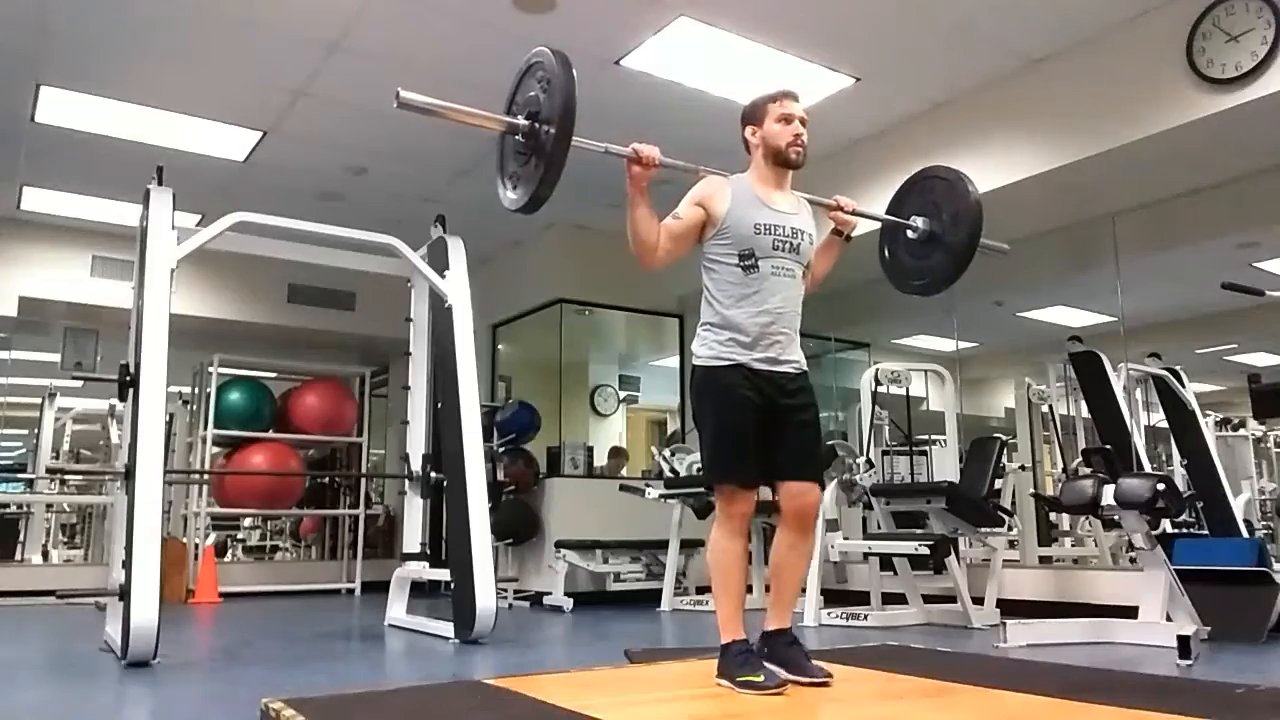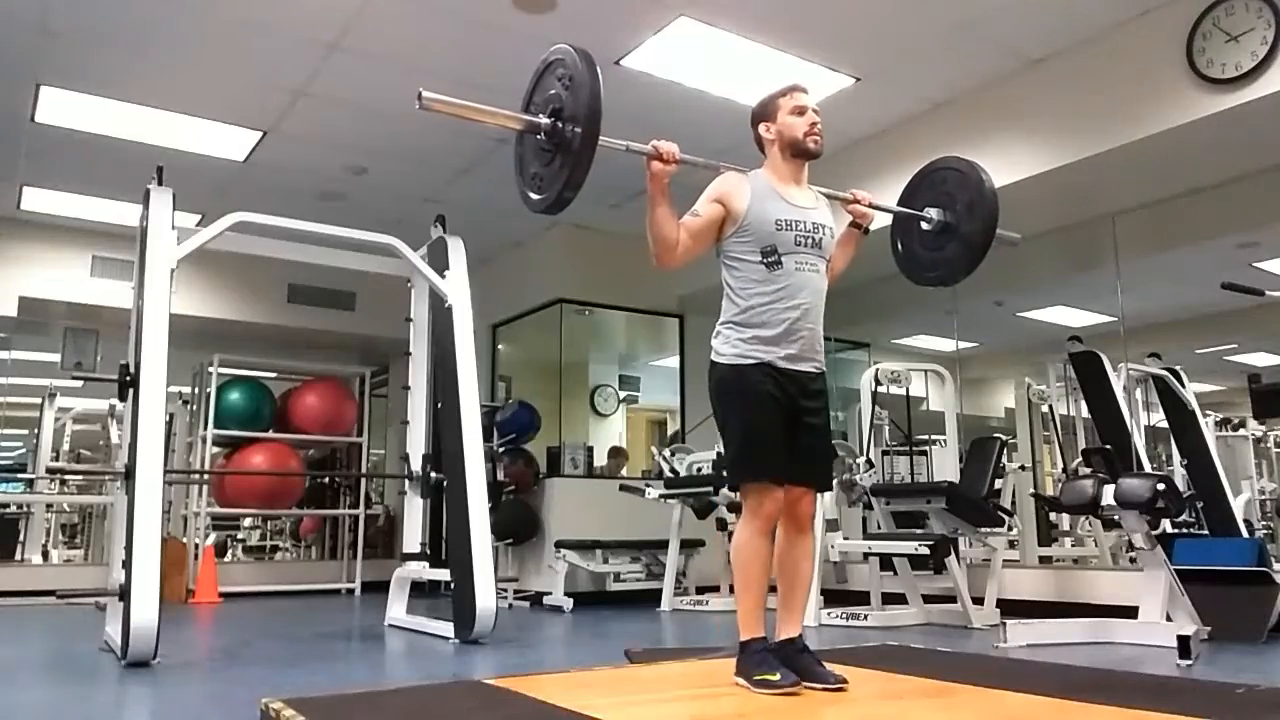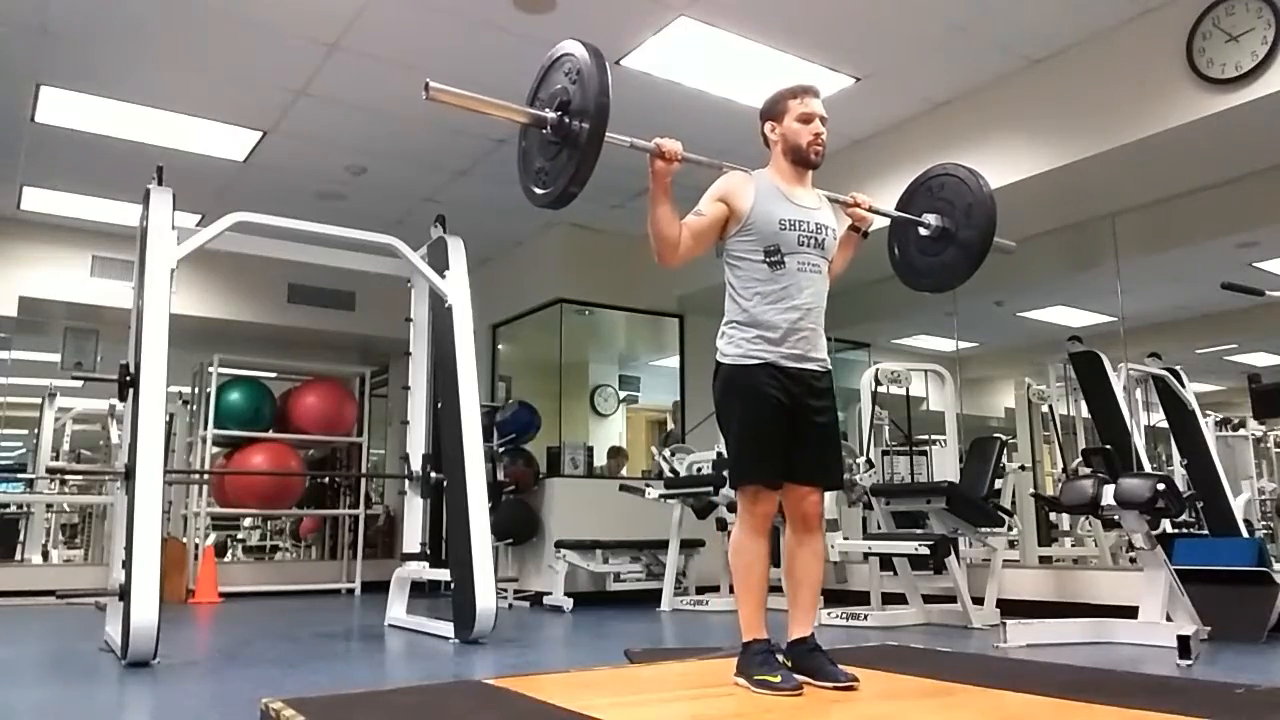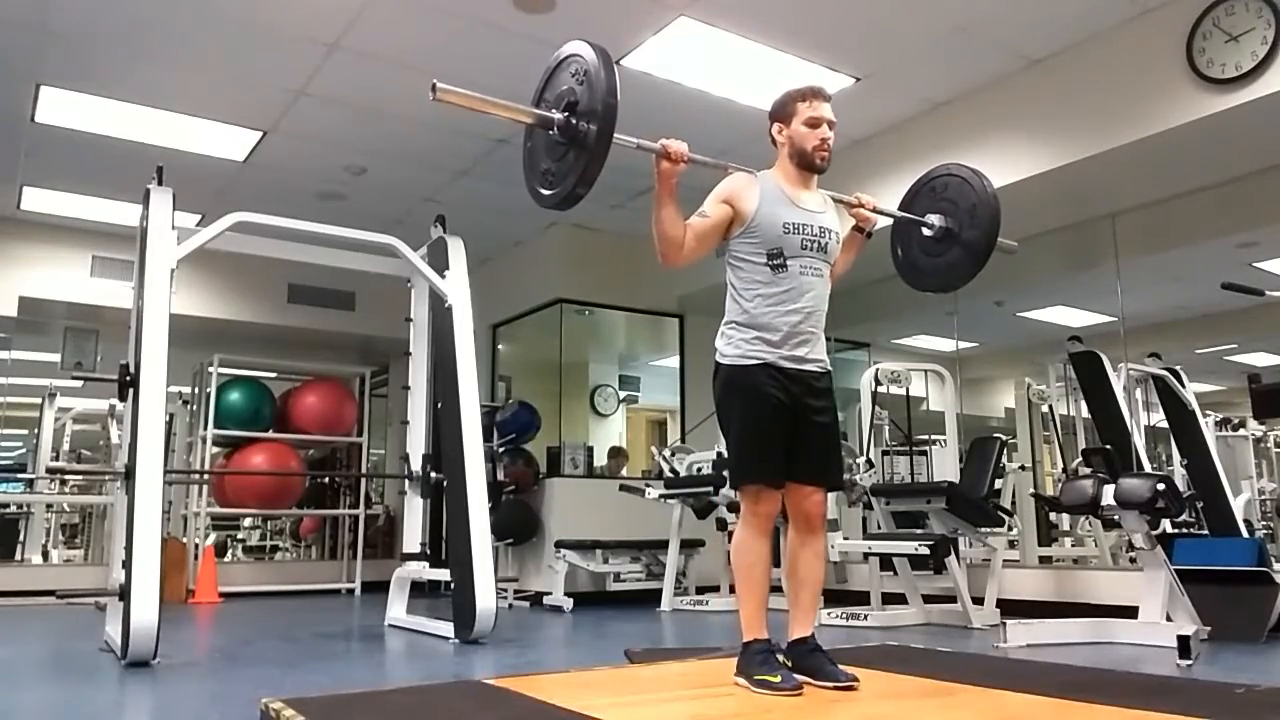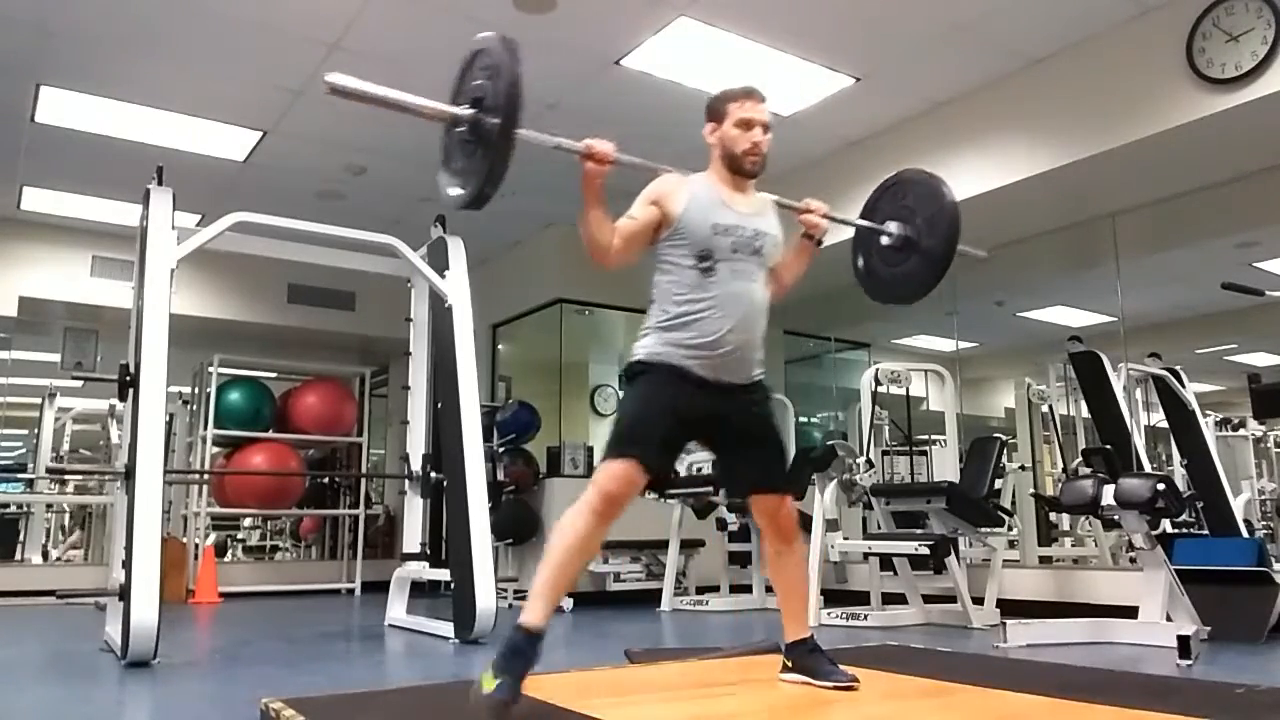
dt=0.7s
person 1, frame 1
left shoulder: (804, 210)
right shoulder: (716, 194)
right elbow: (652, 253)
left wrist: (839, 234)
right wrist: (637, 187)
left hip: (788, 371)
right hip: (727, 368)
left knee: (802, 504)
right knee: (736, 506)
left ankle: (778, 633)
right ankle: (733, 647)
person 1, frame 2
left shoulder: (821, 206)
right shoulder: (734, 191)
right elbow: (669, 253)
left wrist: (857, 229)
right wrist: (658, 186)
left hip: (807, 371)
right hip: (747, 366)
left knee: (801, 510)
right knee: (763, 504)
left ankle: (790, 642)
right ankle: (752, 648)
person 1, frame 3
left shoulder: (824, 207)
right shoulder: (739, 190)
right elbow: (671, 251)
left wrist: (857, 231)
right wrist: (660, 182)
left hip: (812, 369)
right hip: (752, 365)
left knee: (808, 509)
right knee: (758, 505)
left ankle: (802, 643)
right ankle: (755, 648)
person 1, frame 4
left shoulder: (827, 207)
right shoulder: (743, 191)
right elbow: (674, 251)
left wrist: (861, 231)
right wrist: (665, 182)
left hip: (811, 371)
right hip: (751, 366)
left knee: (810, 508)
right knee: (761, 506)
left ankle: (802, 644)
right ankle: (755, 648)
person 1, frame 5
left shoulder: (769, 214)
right shoulder: (675, 192)
right elbow: (607, 254)
left wrist: (809, 241)
right wrist: (593, 183)
left hip: (742, 384)
right hip: (670, 371)
left knee: (781, 515)
right knee: (610, 490)
left ankle: (800, 648)
right ankle: (519, 646)
